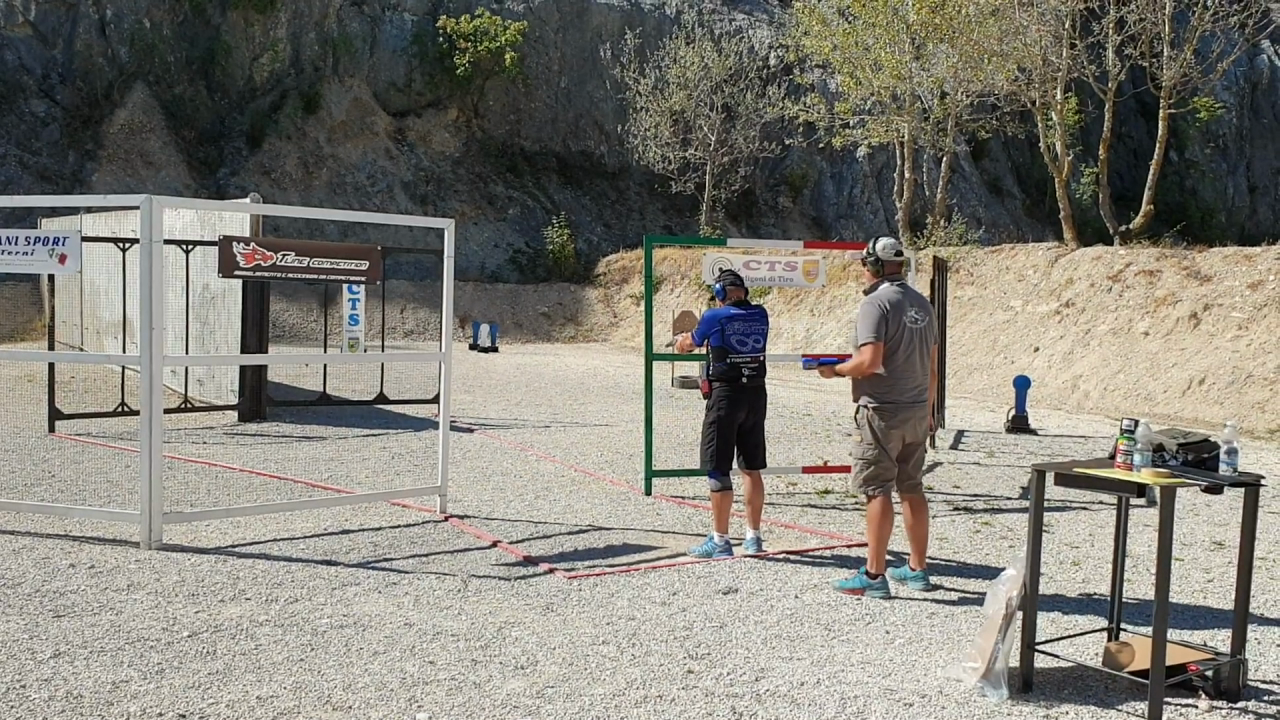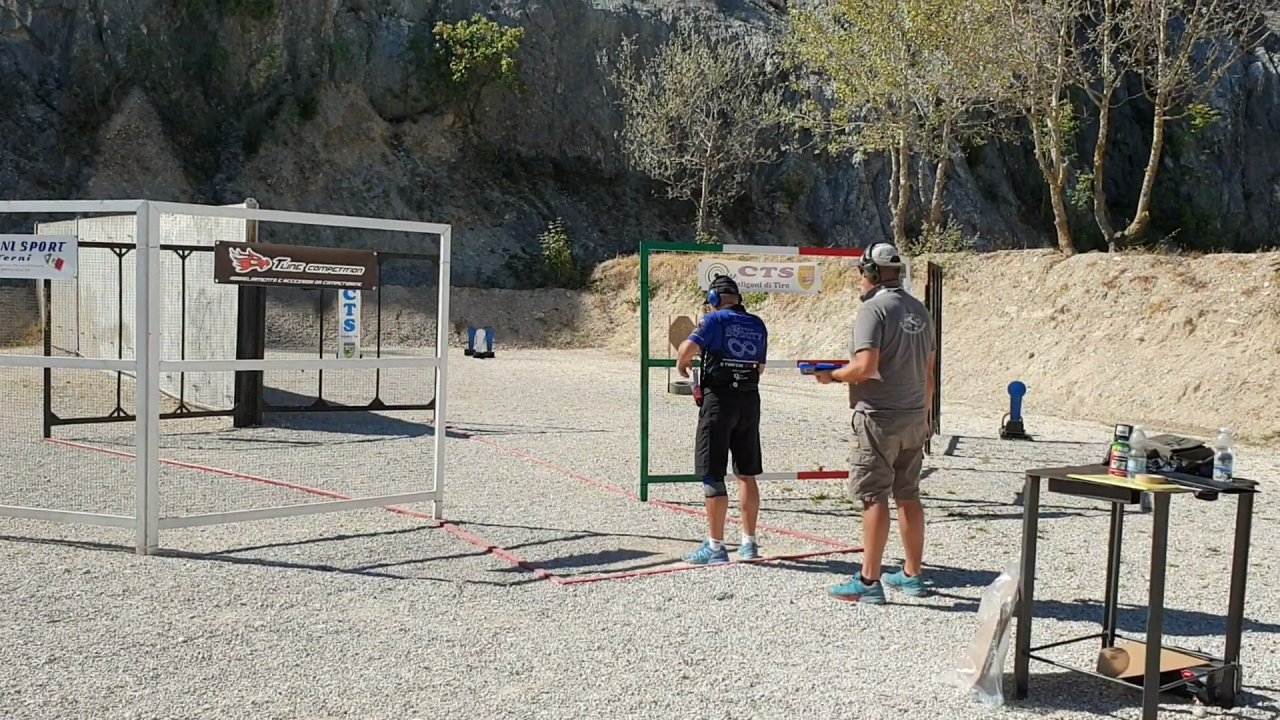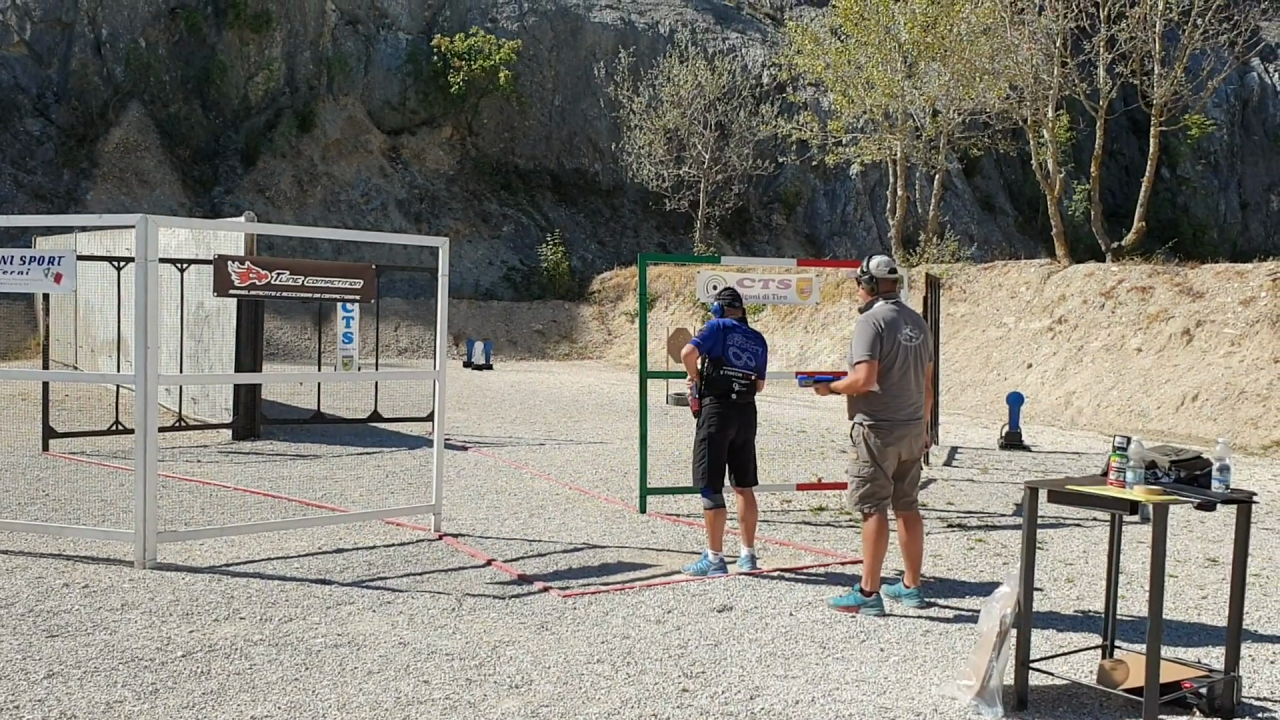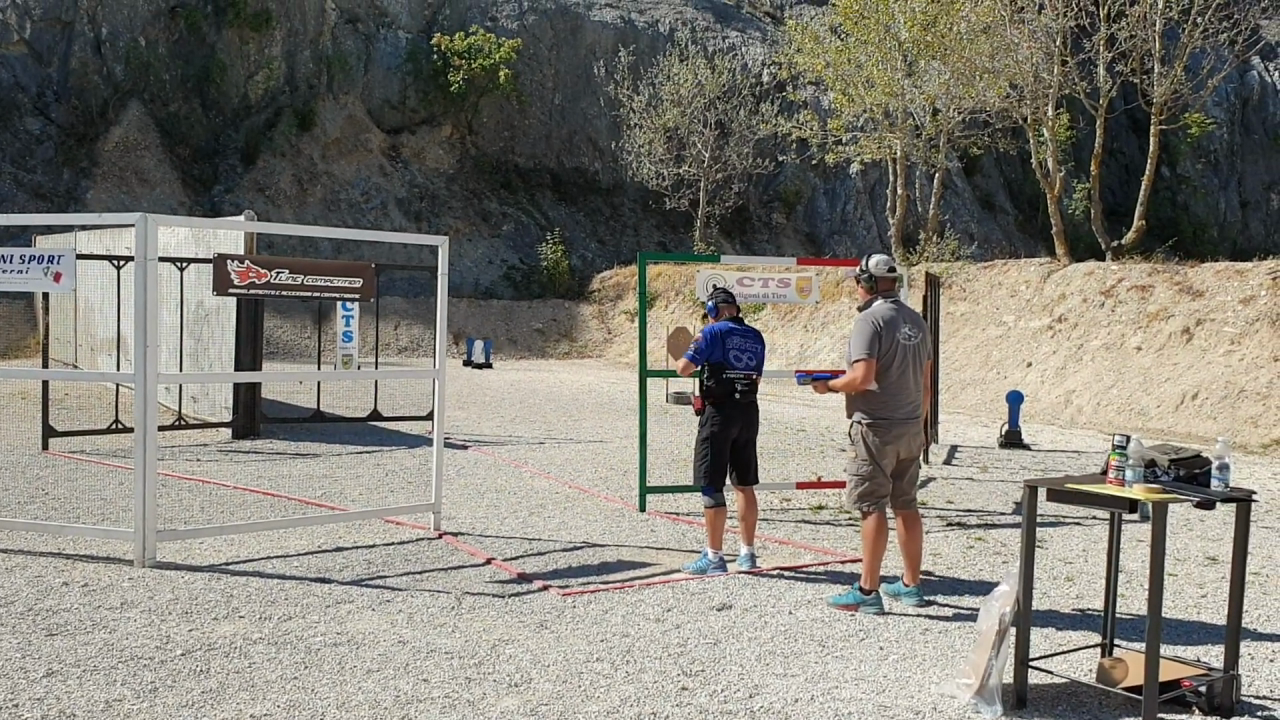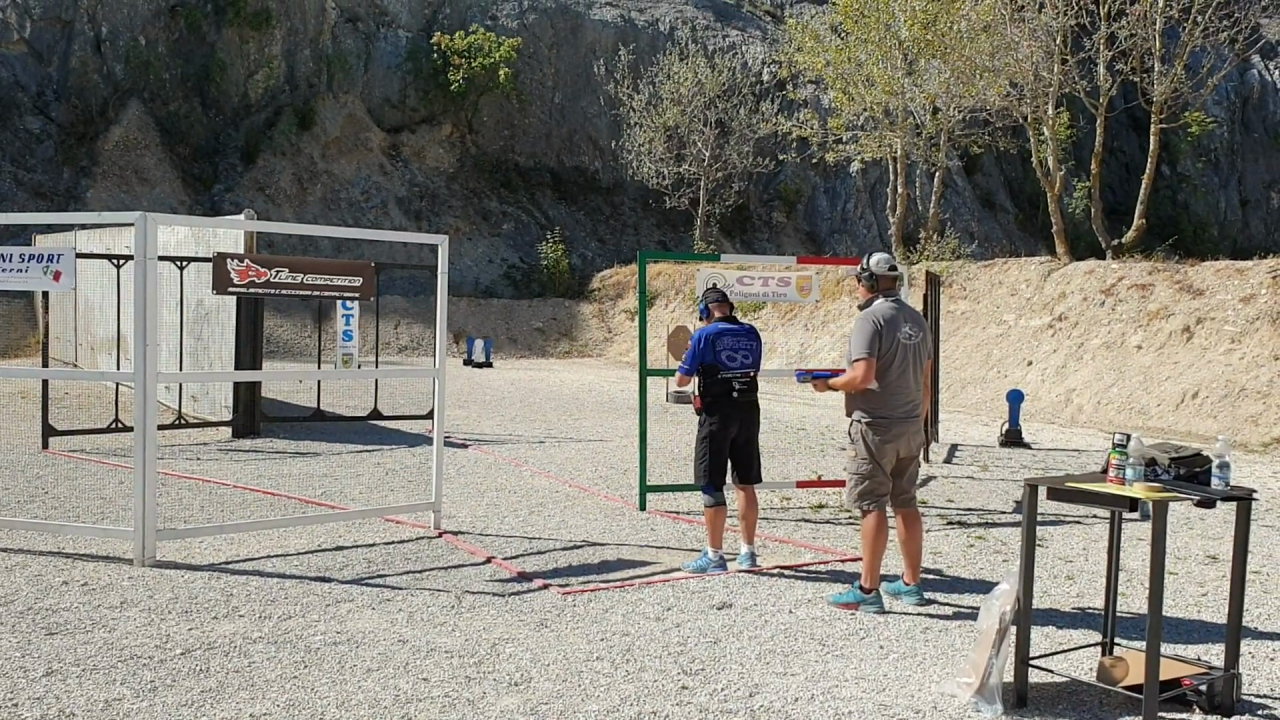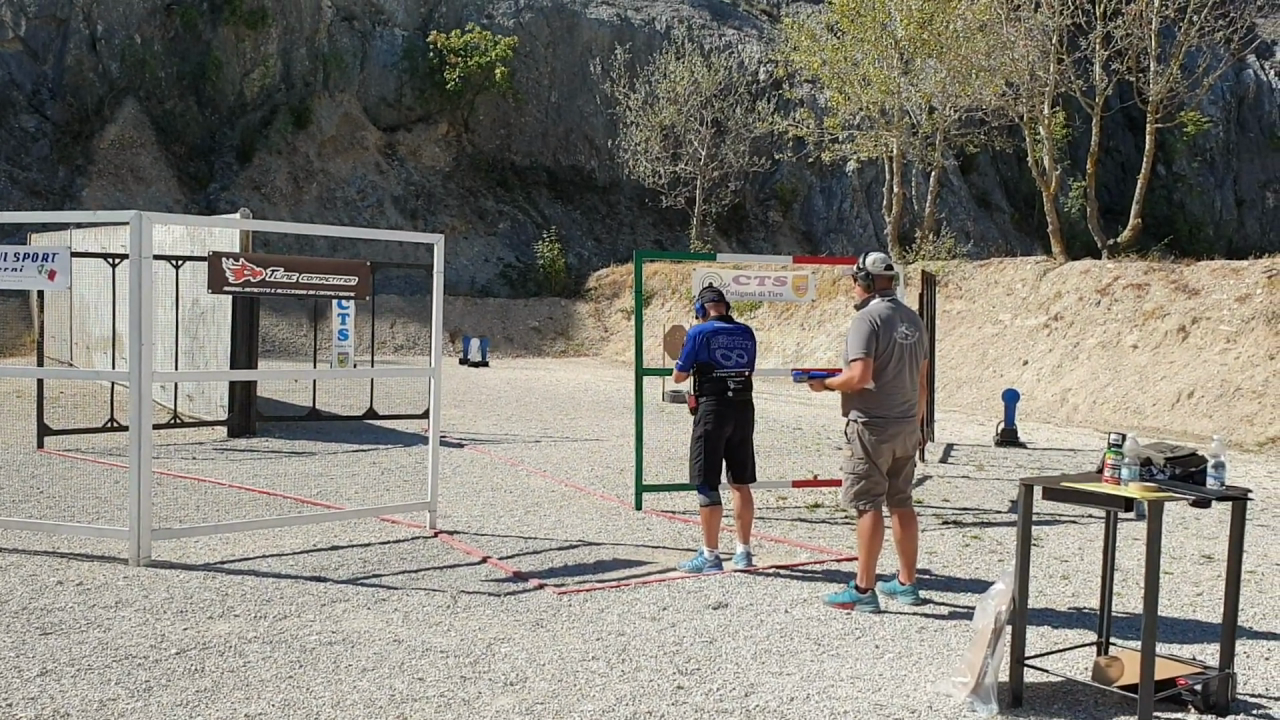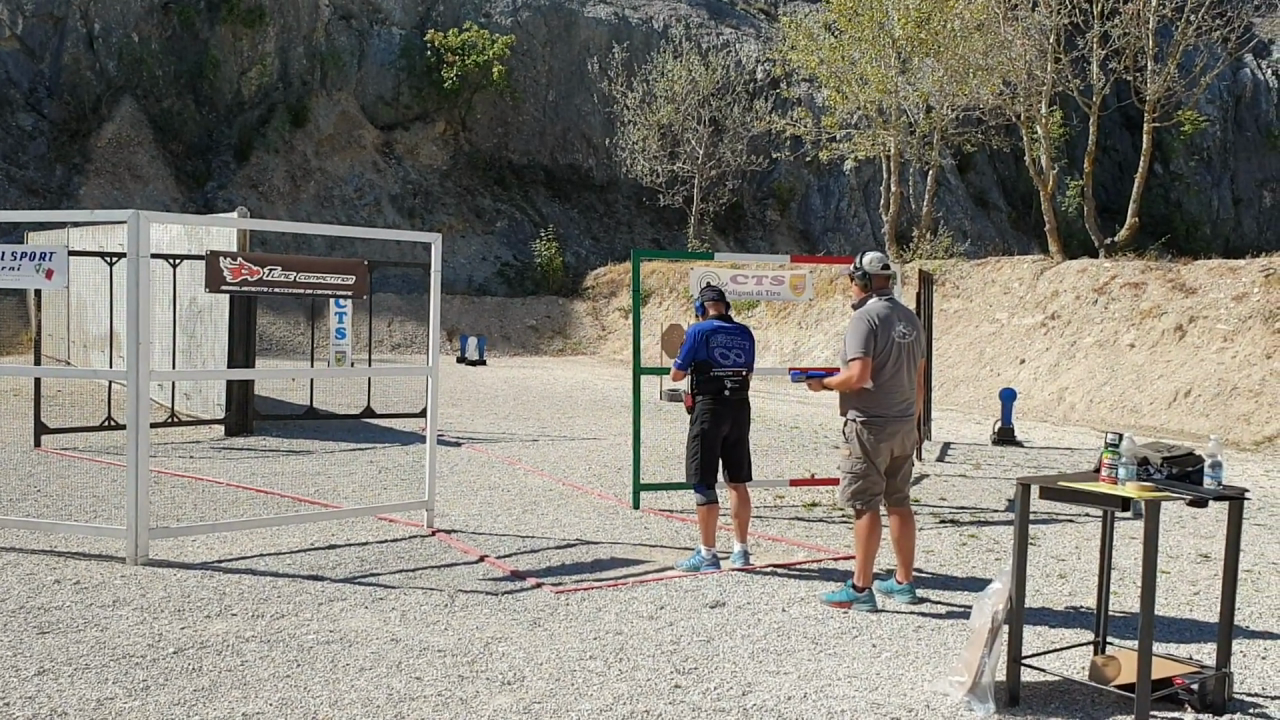
dt=0.4s
person 1, frame 1
left shoulder: (876, 302)
right shoulder: (922, 304)
left elbow: (869, 361)
right elbow: (931, 365)
left wrist: (836, 370)
right wrist: (927, 410)
left hip: (881, 412)
right hip: (916, 412)
left knee: (878, 490)
right knee: (912, 488)
left ankle: (874, 575)
right ankle: (917, 569)
person 1, frame 2
left shoulder: (873, 309)
right shoulder: (919, 310)
left elbow: (865, 367)
right elbow: (928, 372)
left wrist: (832, 375)
right wrist: (924, 416)
left hip: (879, 418)
right hip: (913, 418)
left knee: (874, 496)
right knee: (908, 495)
left ankle: (869, 581)
right ankle: (912, 575)
person 1, frame 3
left shoulder: (871, 321)
right shoulder: (917, 322)
left elbow: (864, 379)
right elbow: (926, 384)
left wrist: (831, 387)
right wrist: (923, 427)
left hip: (878, 430)
right hip: (912, 430)
left knee: (873, 508)
right knee: (907, 506)
left ankle: (869, 592)
right ankle: (911, 586)
person 1, frame 4
left shoulder: (870, 319)
right shoulder: (916, 321)
left elbow: (862, 378)
right elbow: (925, 383)
left wrist: (829, 385)
left hip: (876, 428)
right hip: (910, 429)
left knee: (872, 506)
right knee: (906, 504)
left ankle: (868, 591)
right ankle: (911, 585)
person 1, frame 5
left shoulder: (871, 318)
right shoulder: (917, 319)
left elbow: (862, 376)
right elbow: (925, 381)
left wrist: (829, 384)
left hip: (875, 427)
right hip: (910, 428)
left knee: (872, 505)
right knee: (906, 503)
left ankle: (868, 590)
right ankle: (910, 583)
person 1, frame 6
left shoulder: (867, 318)
right shoulder: (913, 319)
left elbow: (859, 377)
right elbow: (921, 381)
left wrist: (826, 383)
left hip: (871, 428)
right hip: (906, 428)
left knee: (868, 505)
right knee: (902, 503)
left ankle: (863, 589)
right ankle: (906, 583)
person 1, frame 7
left shoulder: (865, 317)
right shoulder: (910, 318)
left elbow: (858, 376)
right elbow: (918, 380)
left wrist: (824, 383)
left hip: (869, 427)
right hip: (903, 427)
left knee: (865, 505)
right knee: (899, 502)
left ankle: (861, 588)
right ankle: (903, 582)
person 2, frame 1
left shoulder: (715, 316)
right shoulder: (761, 315)
left elbow: (691, 342)
left wrist: (682, 341)
left hip: (725, 396)
right hip: (756, 395)
left knee: (718, 470)
right knee: (752, 468)
left ankle: (719, 541)
right ankle: (753, 537)
person 2, frame 2
left shoulder: (715, 319)
right shoulder: (757, 324)
left elbow: (691, 346)
left wrist: (681, 363)
left hip: (719, 401)
right hip: (749, 401)
left knee: (713, 476)
right knee: (747, 474)
left ankle: (715, 547)
right ankle: (749, 543)
person 2, frame 3
left shoulder: (718, 327)
right shoulder: (758, 340)
left elbow: (689, 352)
right elbow: (759, 385)
left wrist: (695, 375)
left hip: (716, 412)
right hip: (747, 413)
left knee: (711, 488)
right knee: (744, 486)
left ankle: (714, 558)
right ankle: (748, 555)
person 2, frame 4
left shoulder: (714, 332)
right shoulder: (756, 337)
left elbow: (684, 368)
left wrist: (685, 364)
left hip: (719, 412)
right hip: (748, 412)
left knee: (712, 486)
right knee: (745, 484)
left ankle: (714, 557)
right ankle: (747, 553)
person 2, frame 5
left shoulder: (704, 335)
right shoulder: (751, 333)
left elbow: (681, 380)
left wrist: (695, 366)
left hip: (717, 412)
right hip: (749, 410)
left knee: (712, 485)
right knee: (745, 483)
left ankle: (714, 556)
right ankle: (748, 552)
person 2, frame 6
left shoulder: (699, 332)
right shoulder: (746, 333)
left elbow: (678, 376)
left hip: (712, 410)
right hip: (743, 410)
left knee: (707, 485)
right knee: (741, 483)
left ankle: (710, 555)
right ankle: (743, 551)
person 2, frame 7
left shoulder: (698, 330)
right shoulder: (745, 333)
left elbow: (676, 374)
left hip: (709, 409)
right hip: (739, 409)
left knee: (704, 483)
right knee: (738, 481)
left ankle: (707, 554)
right ankle: (741, 550)
